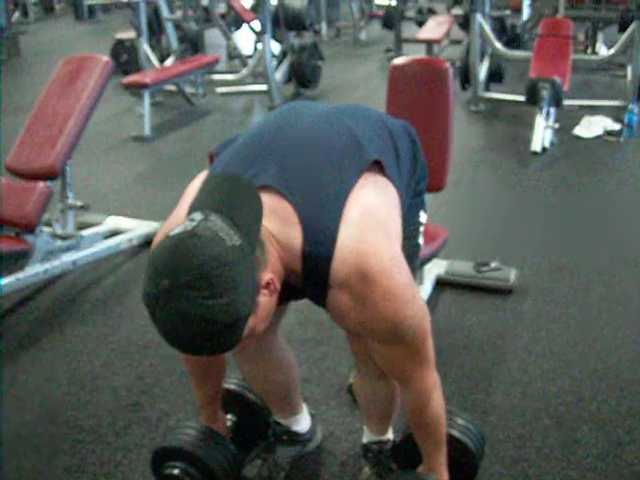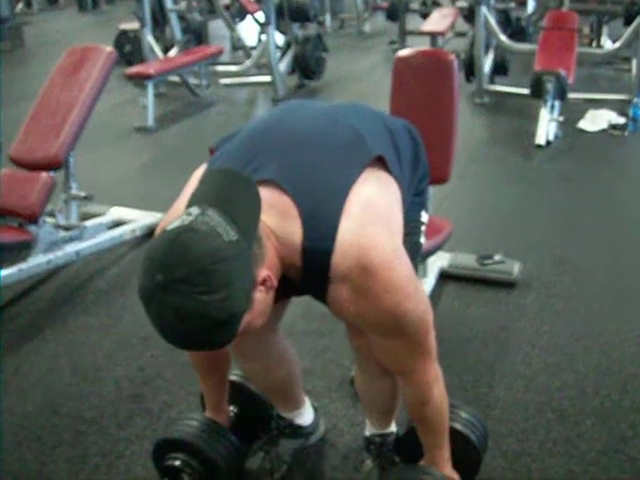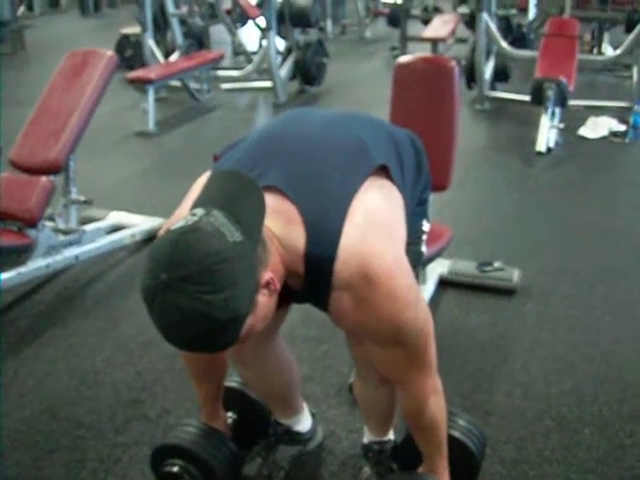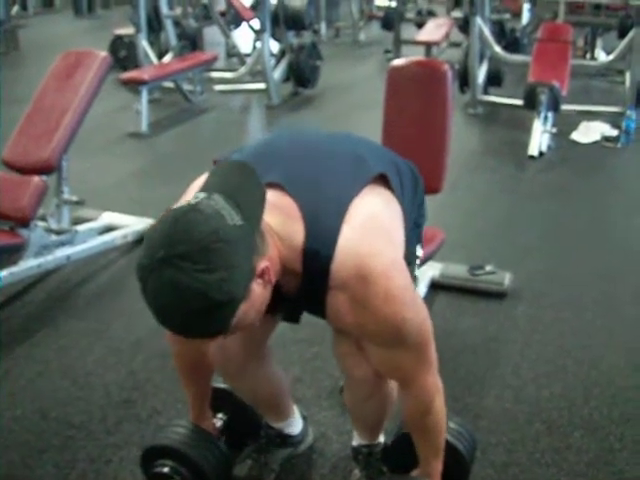
dt=1s
person 1, frame 1
left shoulder: (363, 273)
right shoulder: (176, 246)
left elbow: (417, 377)
right elbow: (199, 339)
right wrist: (211, 419)
left knee: (370, 346)
right knee: (248, 337)
left ankle: (378, 446)
right ankle: (294, 429)
person 1, frame 2
left shoulder: (364, 266)
right shoulder: (178, 237)
left elbow: (420, 371)
right elbow: (203, 331)
right wrist: (216, 411)
left knee: (371, 343)
right knee: (247, 336)
left ankle: (381, 441)
right ankle: (297, 422)
person 1, frame 3
left shoulder: (367, 272)
right shoulder: (182, 240)
left elbow: (418, 381)
right elbow: (199, 333)
right wrist: (211, 417)
left knee: (372, 352)
right knee: (246, 342)
left ankle: (379, 447)
right ankle: (295, 429)
person 1, frame 4
left shoulder: (364, 272)
right shoulder: (189, 238)
left elbow: (420, 380)
right elbow: (188, 335)
right wrist: (199, 419)
left knee: (362, 366)
right knee: (229, 352)
left ankle: (369, 448)
right ankle: (287, 431)
